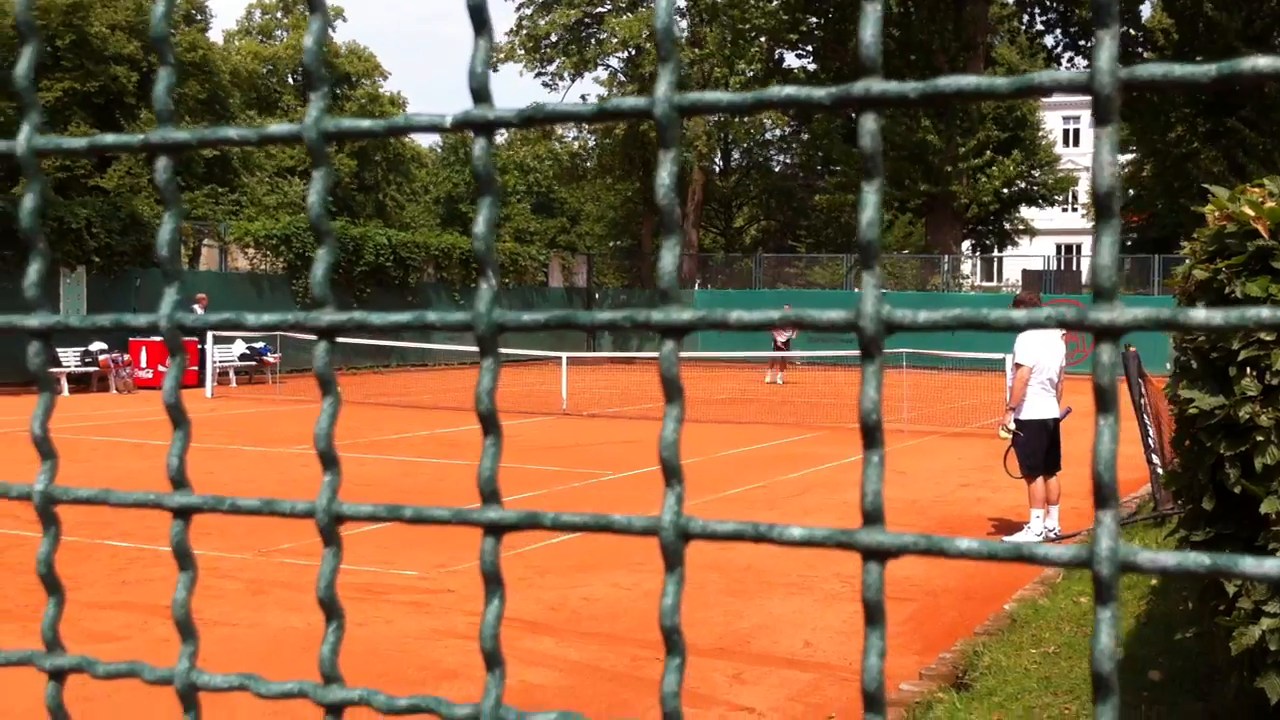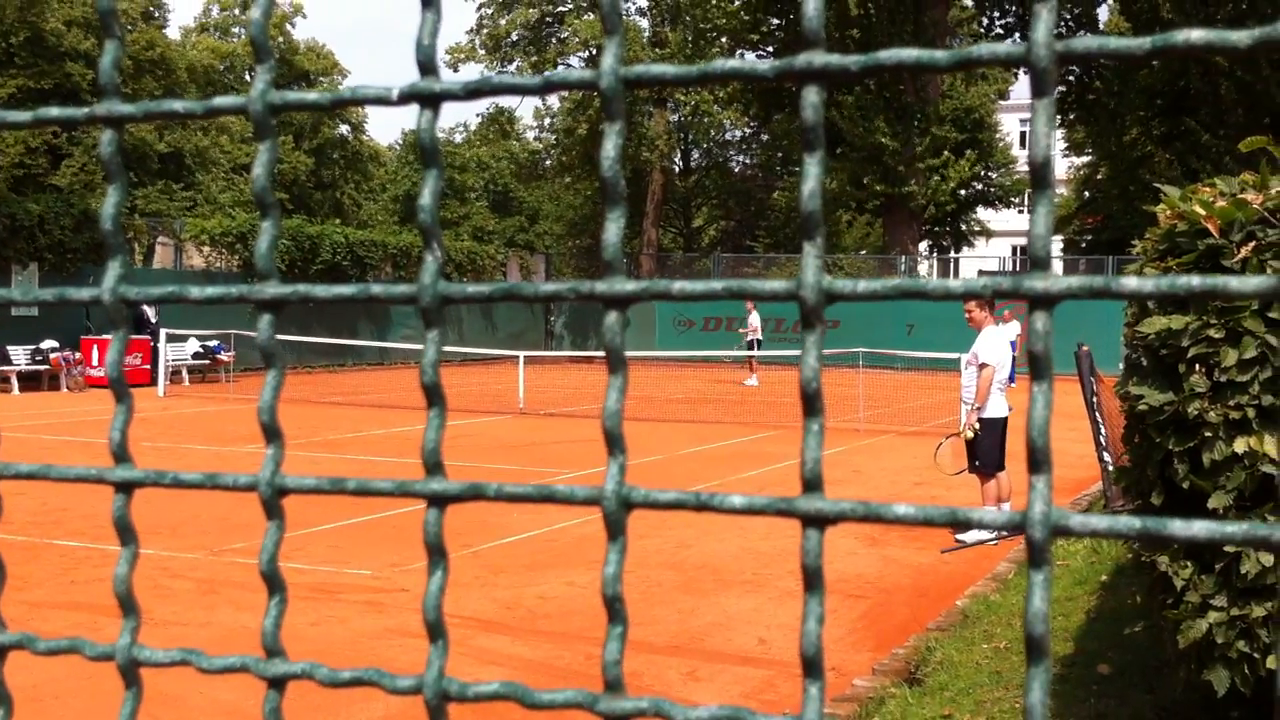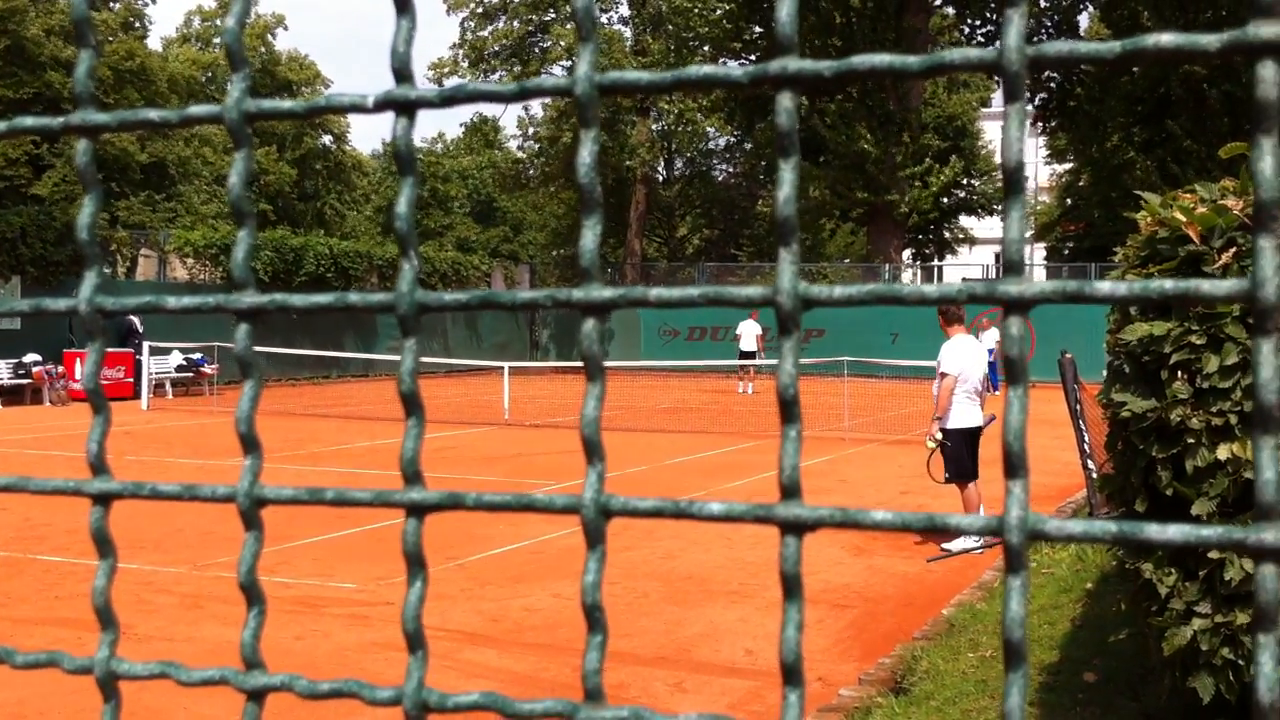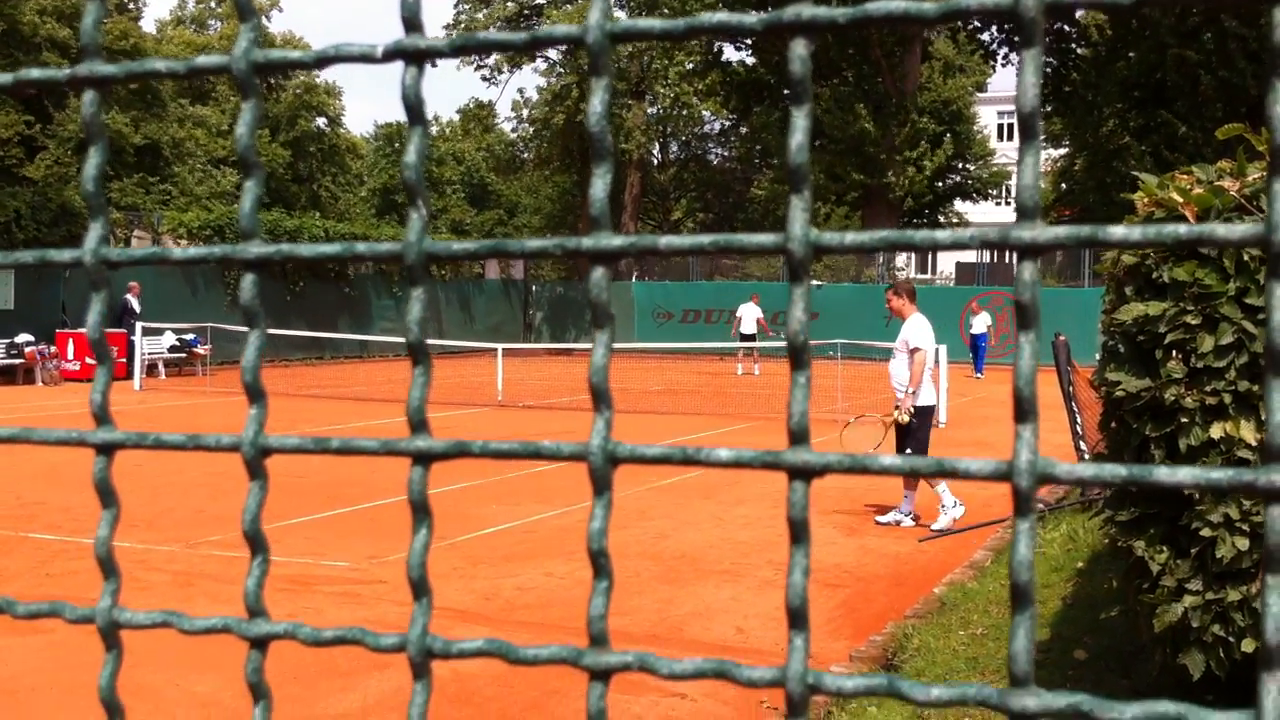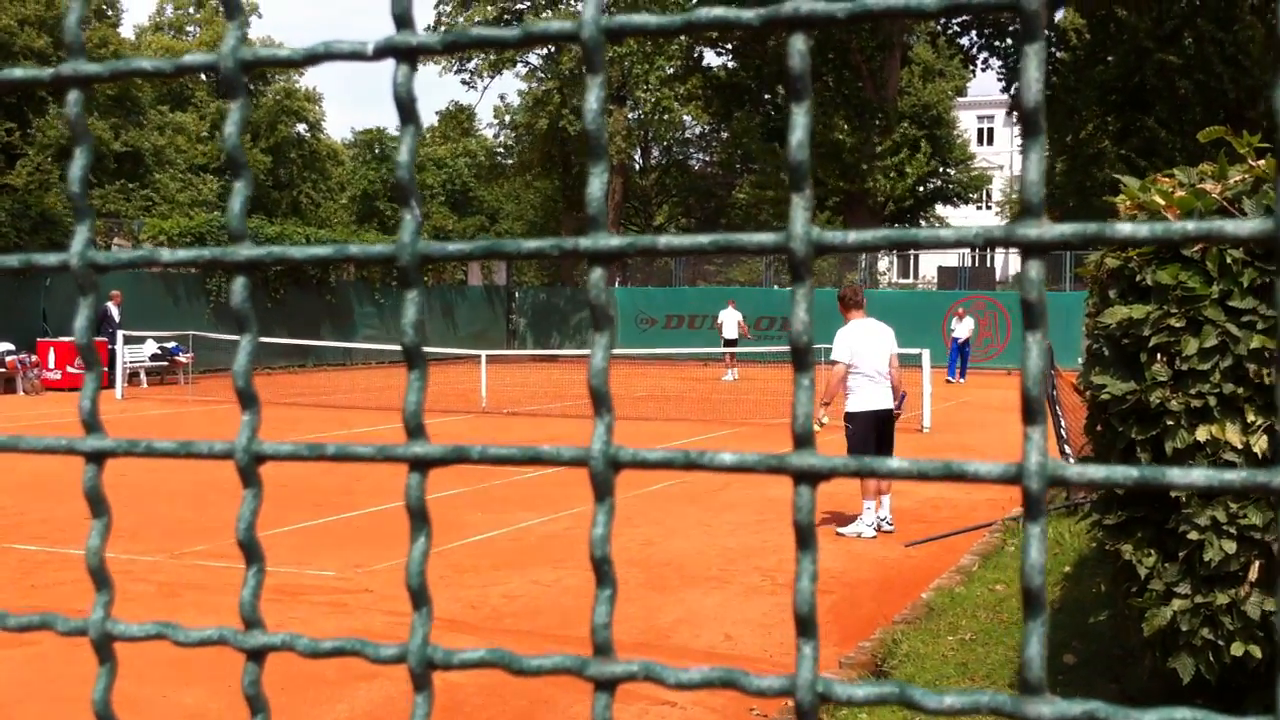
dt=1s
person 1, frame 1
left shoulder: (1027, 339)
right shoulder: (1056, 338)
left elbow: (1021, 377)
right elbow: (1060, 378)
left wrist: (1009, 410)
left hip: (1029, 415)
right hip: (1051, 413)
left knee: (1033, 474)
right knee: (1050, 472)
left ankle: (1035, 529)
right ankle: (1051, 525)
person 1, frame 2
left shoulder: (987, 338)
right shoulder: (999, 337)
left elbow: (987, 376)
left wrist: (974, 411)
left hip: (985, 414)
right hip: (996, 412)
left knee: (986, 471)
right knee: (998, 469)
left ankle: (987, 528)
person 1, frame 3
left shoulder: (951, 347)
right shoulder: (977, 346)
left elbow: (946, 387)
left wrist: (935, 420)
left hip: (955, 423)
right hip: (972, 420)
left knee: (963, 480)
right knee: (969, 479)
left ankle: (973, 536)
person 1, frame 4
left shoulder: (916, 324)
right shoulder: (911, 325)
left elbow: (920, 361)
left wrist: (909, 395)
left hip: (917, 402)
right hip: (910, 402)
left knee: (914, 457)
right knee: (909, 458)
left ankle: (950, 503)
right ankle: (906, 511)
person 1, frame 5
left shoulder: (846, 334)
right shoulder: (885, 330)
left elbow: (838, 375)
right elbow: (895, 370)
left wrist: (823, 405)
right wrist: (897, 401)
left hip: (861, 408)
right hip: (885, 406)
left ankle: (867, 521)
right ankle: (885, 516)
